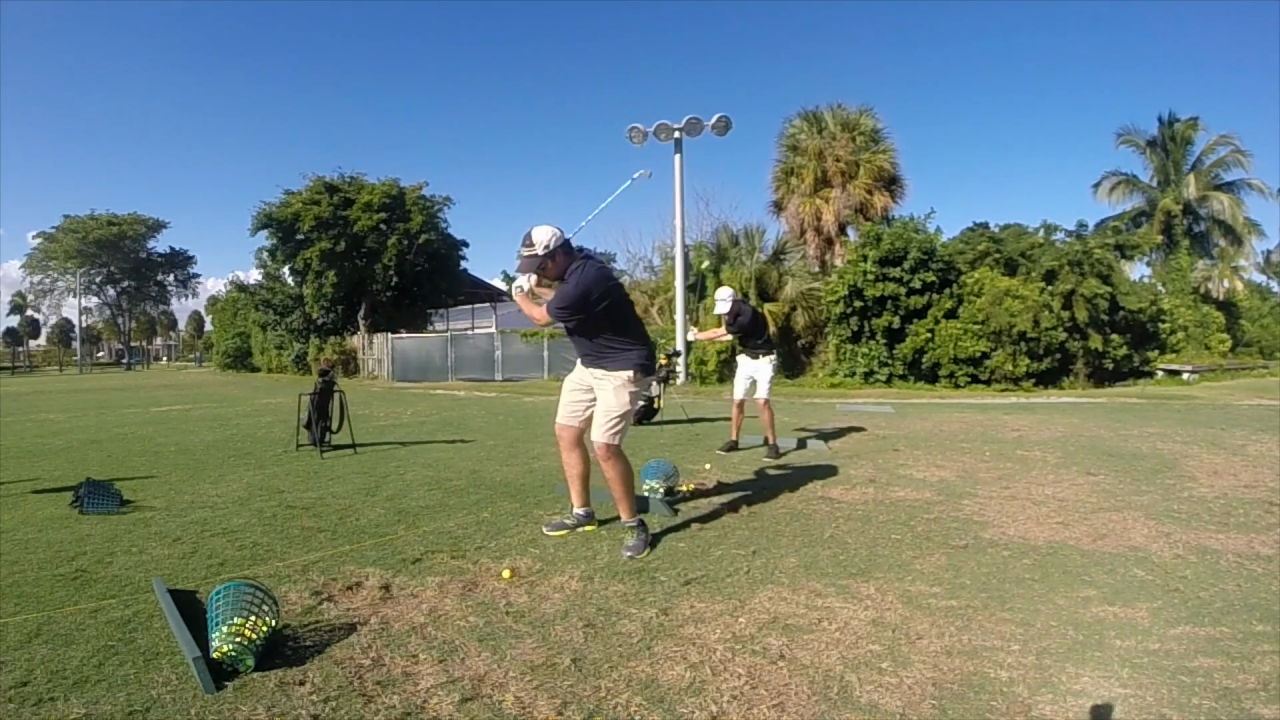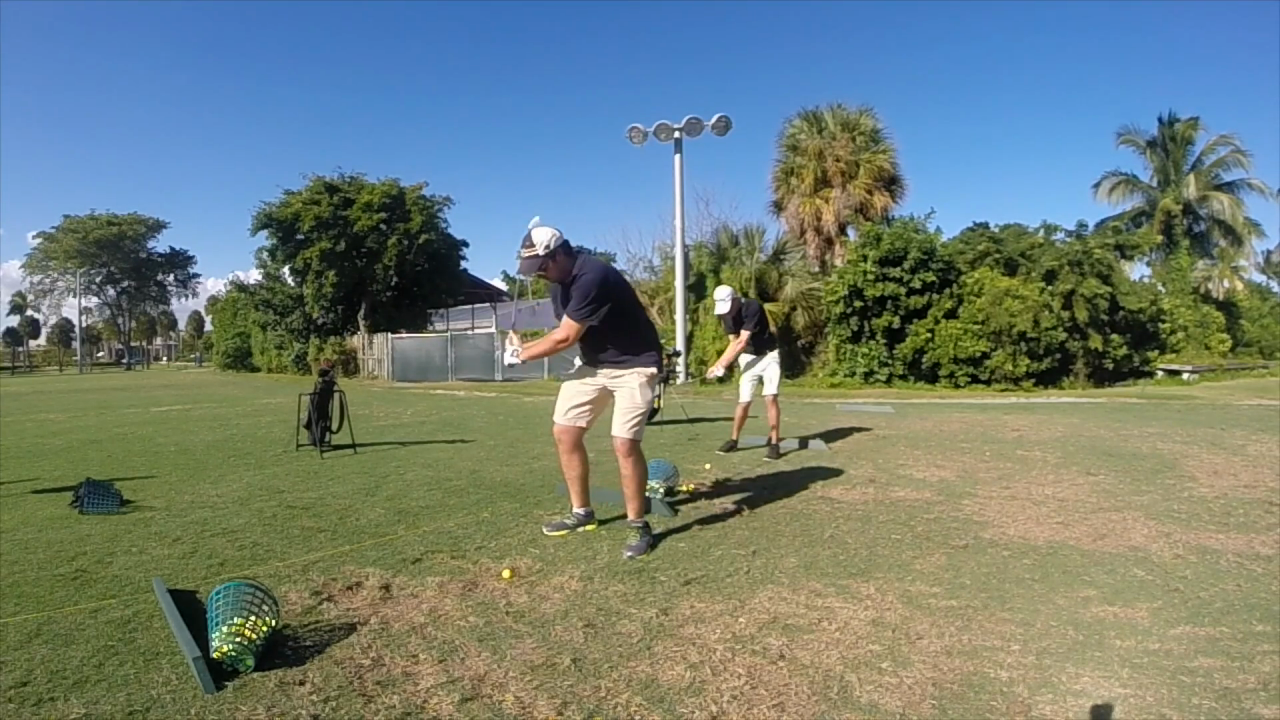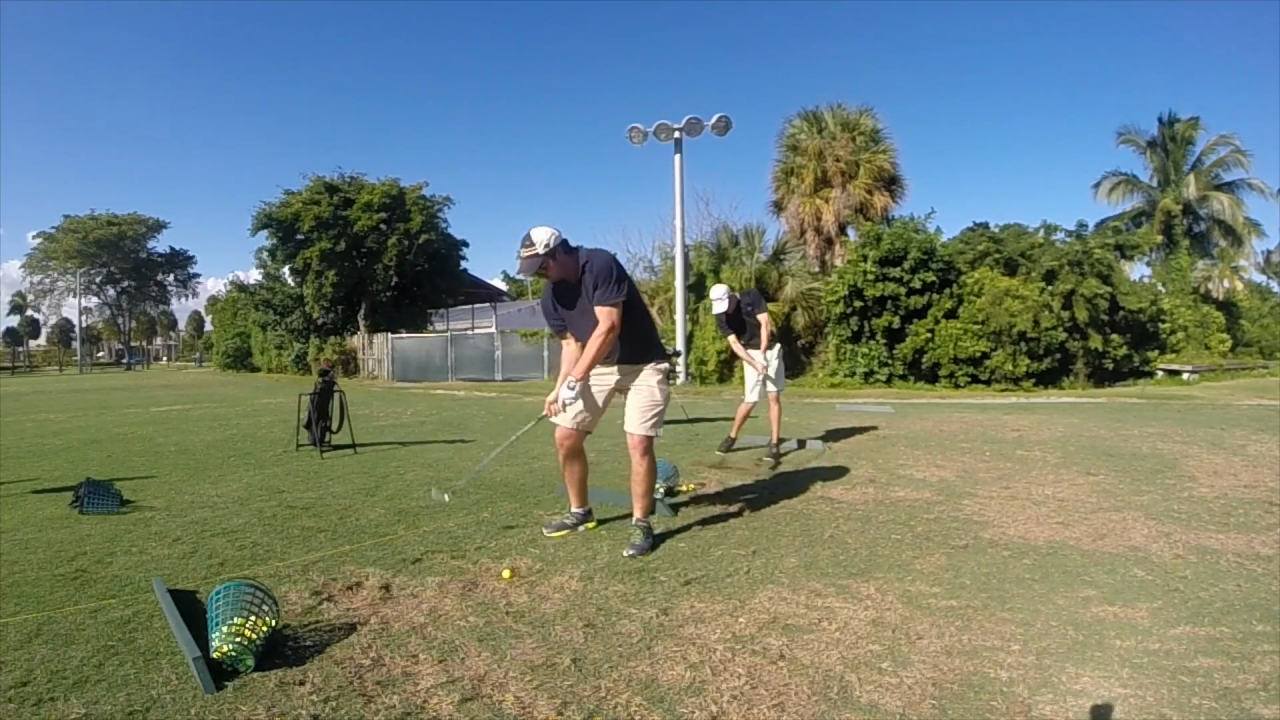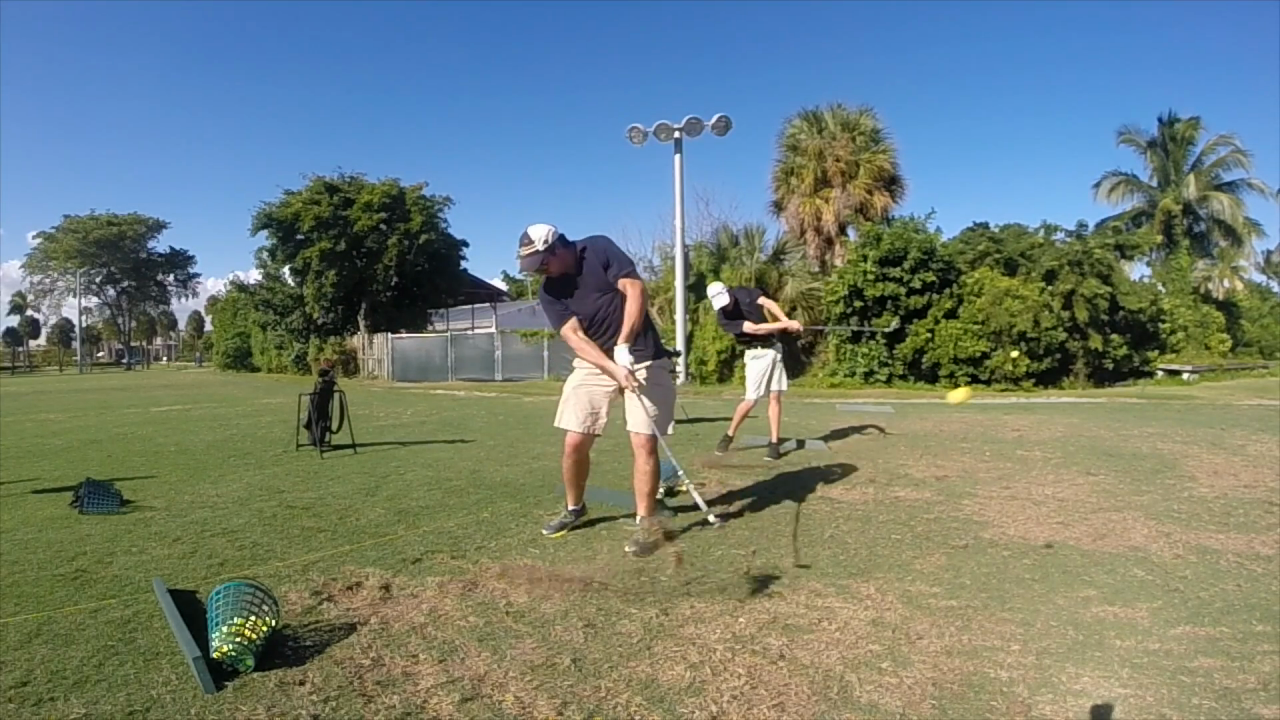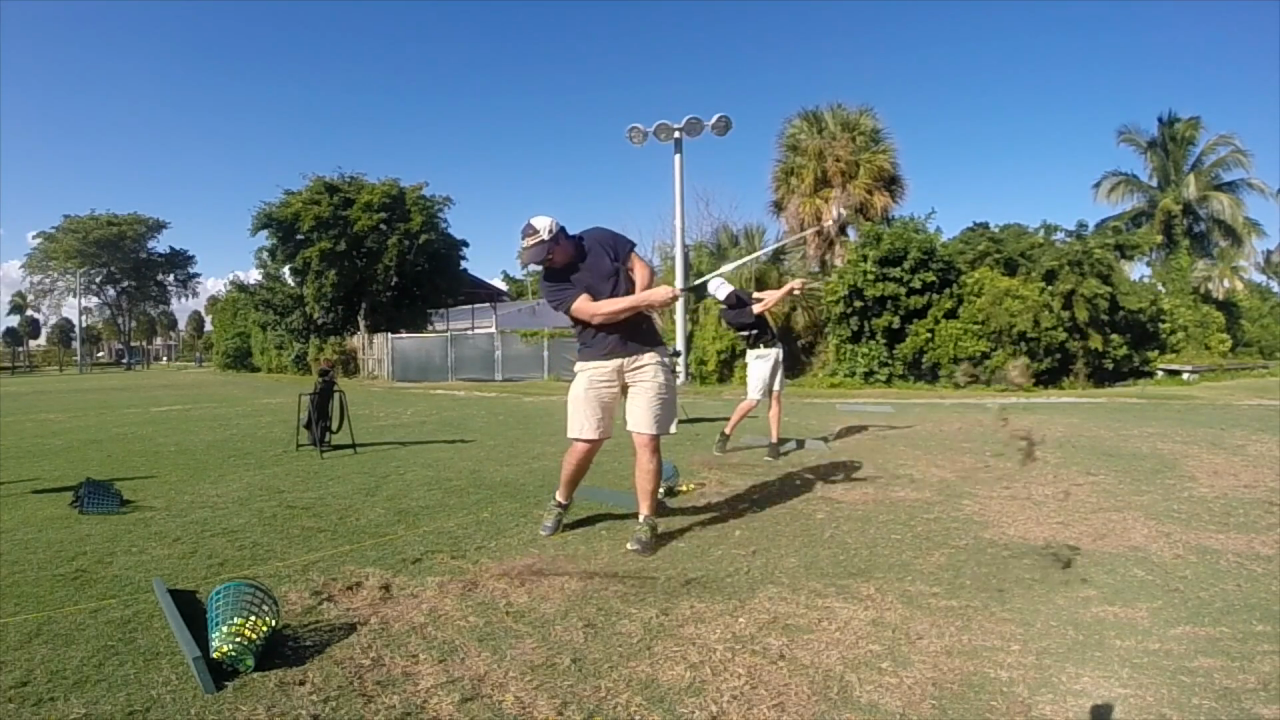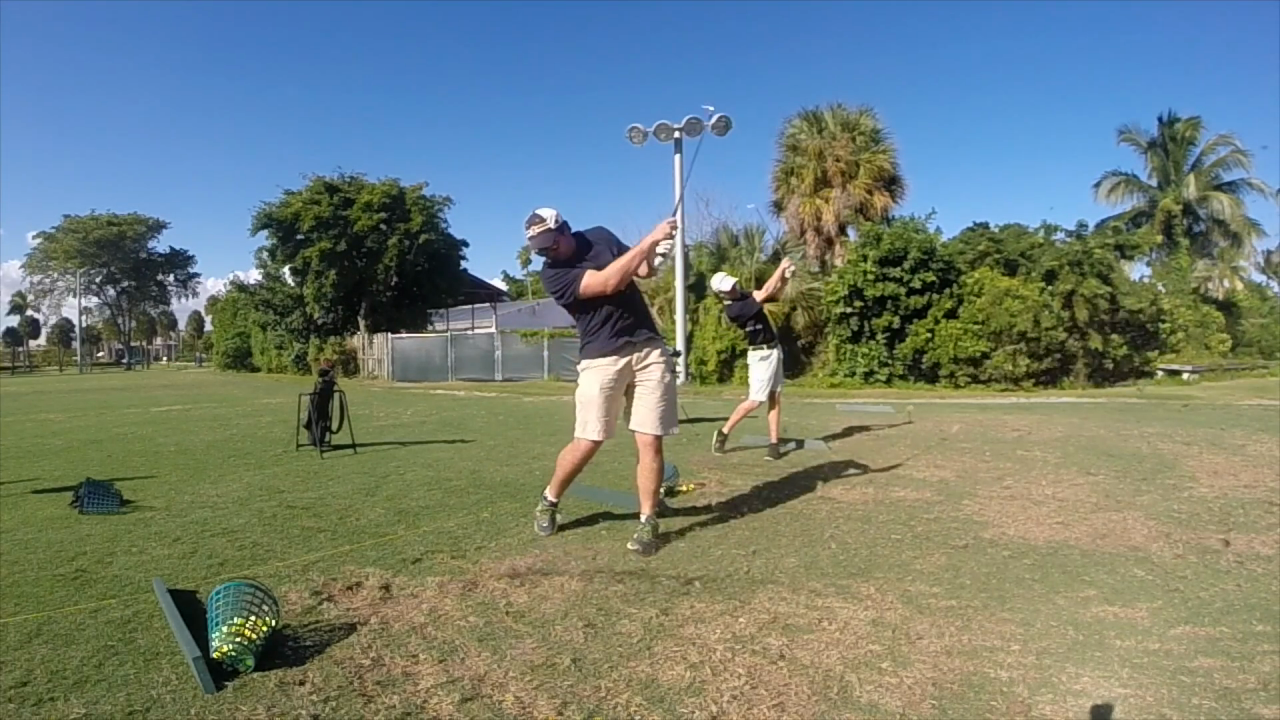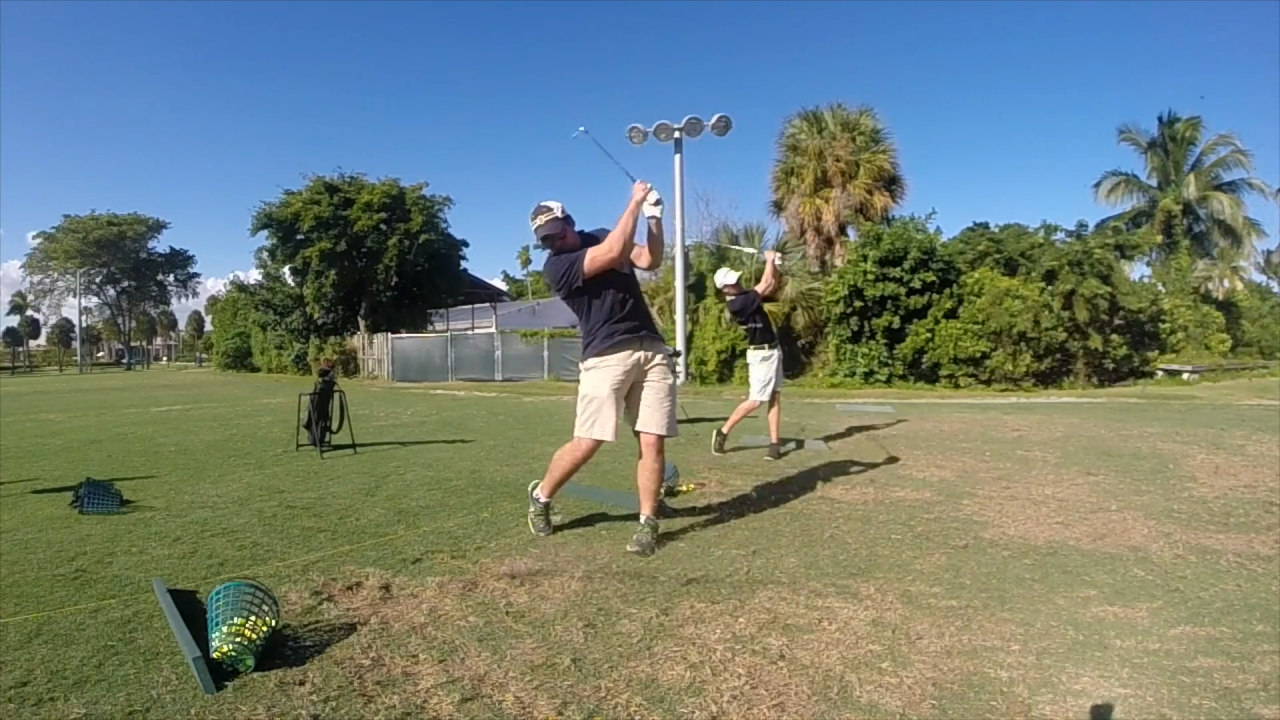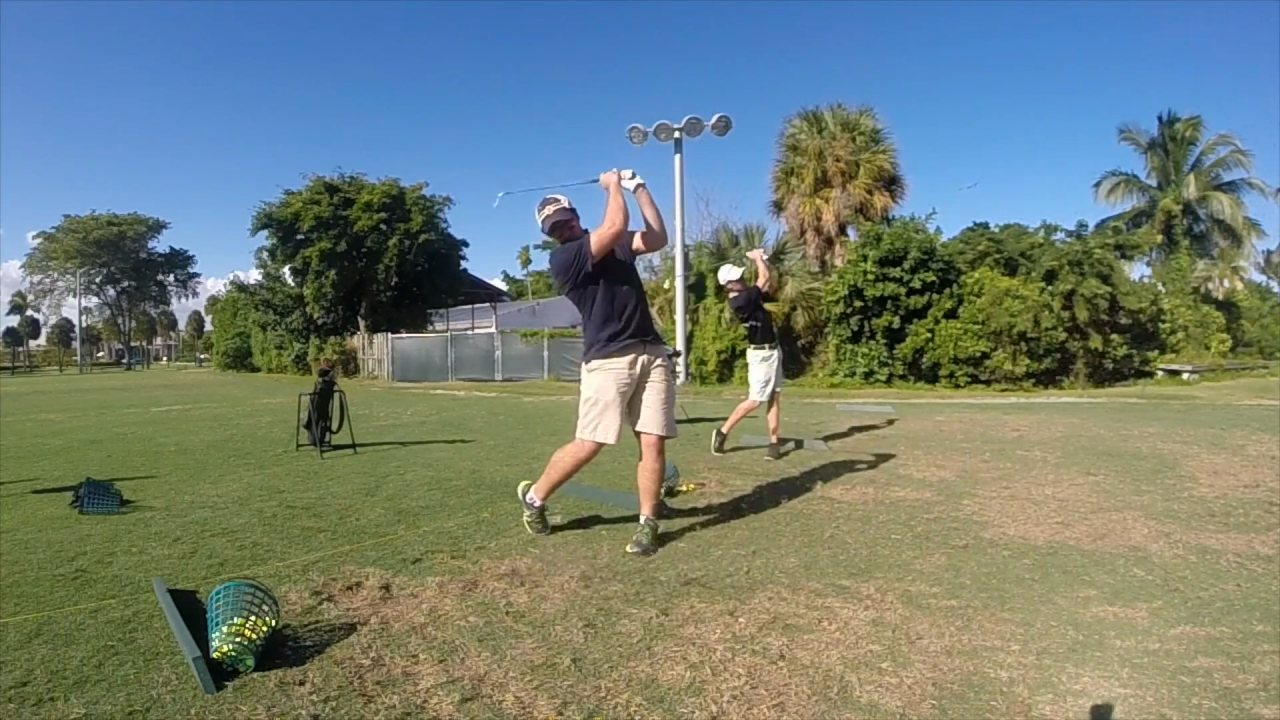
dt=0.3s
person 1, frame 1
left shoulder: (582, 283)
right shoulder: (579, 267)
left elbow: (543, 317)
left wrist: (520, 296)
right wrist: (534, 288)
left hip: (623, 367)
right hip: (591, 364)
left knee: (606, 445)
right knee: (566, 433)
left ankle: (634, 525)
right ankle: (582, 513)
person 1, frame 2
left shoulder: (592, 277)
right shoulder: (564, 281)
left elbow: (565, 337)
right elbow: (565, 328)
left wrist: (522, 352)
right wrist: (524, 346)
left hip: (634, 365)
right hip: (594, 364)
left knee: (624, 444)
right knee: (564, 433)
left ankle: (638, 525)
right ankle: (582, 512)
person 1, frame 3
left shoulder: (600, 264)
right shoulder: (551, 295)
left elbow: (609, 326)
right elbow: (570, 343)
left wrist: (577, 378)
right wrist: (561, 386)
left hip: (643, 363)
right hip: (593, 366)
left knee: (639, 442)
right knee: (565, 437)
left ankle: (641, 524)
right ankle: (579, 512)
person 1, frame 4
left shoulder: (599, 249)
right shoulder: (550, 291)
left elbow: (636, 292)
right elbow: (575, 337)
left wrist: (623, 345)
right wrist: (612, 369)
left hip: (645, 360)
right hip: (594, 364)
left knee: (644, 441)
right knee: (574, 442)
left ankle: (644, 523)
right ankle: (574, 508)
person 1, frame 5
left shoulder: (600, 239)
right shoulder: (551, 282)
left elbow: (639, 266)
right elbow: (595, 313)
left wrist: (643, 293)
right wrist: (648, 298)
left hip: (646, 354)
right hip: (598, 363)
left knee: (647, 441)
right knee: (585, 444)
left ankle: (647, 522)
right ankle: (560, 502)
person 1, frame 6
left shoulder: (599, 237)
right shoulder: (553, 273)
left elbow: (641, 268)
right elbow: (608, 282)
left wrist: (655, 255)
right wrist: (650, 239)
left hip: (649, 350)
right hip: (602, 359)
left knee: (650, 441)
right knee: (586, 443)
left ankle: (648, 522)
right ankle: (550, 499)
person 1, frame 7
left shoulder: (600, 237)
right shoulder: (557, 267)
left elbow: (650, 260)
right elbow: (613, 253)
left wrist: (653, 218)
right wrist: (635, 201)
left hip: (652, 350)
right hip: (606, 358)
left knee: (652, 441)
right knee: (586, 443)
left ankle: (648, 522)
right ankle: (541, 495)
person 1, frame 8
left shoulder: (611, 241)
right shoulder: (563, 259)
left elbow: (657, 239)
right elbow: (616, 226)
left wrist: (638, 188)
right wrist: (612, 185)
left hip: (652, 353)
right hip: (608, 360)
left knee: (653, 442)
right knee: (588, 445)
left ankle: (648, 523)
right ankle: (534, 497)
person 2, frame 1
left shoulder: (748, 315)
right shoulder: (732, 312)
left elbow: (720, 333)
right elbow: (728, 335)
left wrist: (696, 336)
right wrist: (700, 335)
left hip: (764, 360)
right hip: (745, 359)
left knee: (762, 401)
right knee: (738, 401)
left ankle: (772, 443)
right ankle: (734, 440)
person 2, frame 2
left shoulder: (752, 307)
right shoulder: (726, 315)
left elbow: (742, 341)
right elbow: (733, 343)
left wrist: (722, 364)
right wrist: (719, 364)
left hip: (769, 356)
right hip: (749, 359)
left knee: (770, 399)
right knee: (744, 402)
left ankle: (774, 443)
right ankle: (734, 440)
person 2, frame 3
left shoulder: (751, 297)
right shoulder: (721, 318)
left elbow: (765, 323)
right elbow: (735, 345)
left wrist: (763, 351)
right wrist: (755, 363)
left hip: (772, 351)
right hip: (751, 356)
left knee: (774, 397)
right knee: (750, 401)
left ankle: (774, 443)
right ankle: (731, 437)
person 2, frame 4
left shoulder: (742, 293)
right shoulder: (723, 318)
left elbow: (768, 303)
right elbow: (755, 329)
left wrist: (786, 320)
right wrist: (785, 325)
left hip: (774, 348)
right hip: (756, 354)
left knee: (775, 397)
right knee: (751, 400)
left ankle: (774, 442)
right ankle: (729, 436)
person 2, frame 5
left shoulder: (738, 295)
right shoulder: (729, 314)
left elbow: (764, 295)
right elbow: (765, 306)
left wrist: (789, 290)
right wrist: (788, 287)
left hip: (774, 349)
right hip: (759, 355)
left knee: (775, 397)
right knee: (753, 400)
left ankle: (774, 443)
right ankle: (725, 433)
person 2, frame 6
left shoulder: (741, 295)
right shoulder: (734, 309)
left elbow: (770, 291)
right elbow: (766, 292)
left wrist: (784, 276)
right wrist: (781, 266)
left hip: (774, 350)
right hip: (760, 355)
left knee: (775, 398)
right knee: (755, 401)
left ankle: (774, 443)
right ankle: (723, 432)
person 2, frame 7
left shoulder: (744, 296)
right shoulder: (737, 304)
left elbow: (772, 286)
right elbow: (765, 283)
left wrist: (773, 264)
right wrist: (769, 260)
left hip: (773, 350)
right hip: (760, 355)
left knee: (775, 397)
right knee: (755, 400)
left ankle: (774, 443)
right ankle: (723, 432)
person 2, frame 8
left shoulder: (746, 294)
right shoulder: (740, 301)
left elbow: (766, 283)
right elbow: (764, 278)
left wrist: (760, 259)
right wrist: (757, 258)
left hip: (773, 350)
right hip: (760, 354)
left knee: (774, 398)
right knee: (755, 401)
left ankle: (774, 443)
right ankle: (722, 432)
